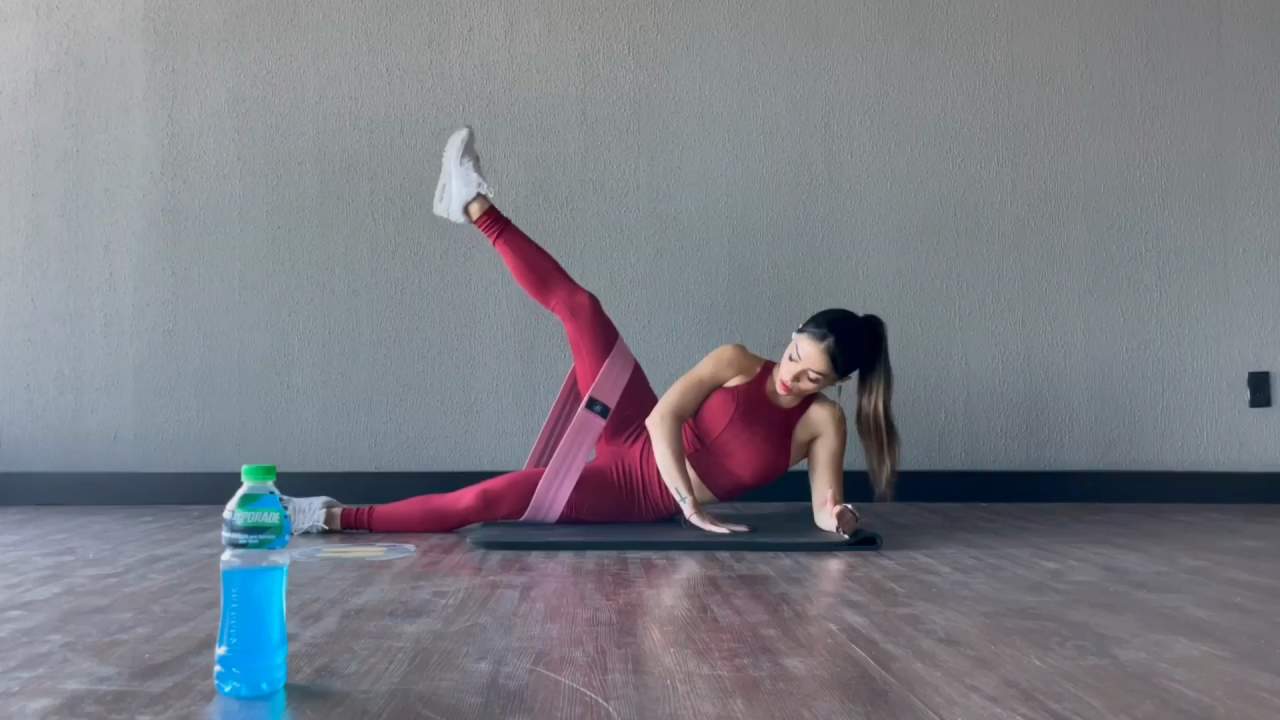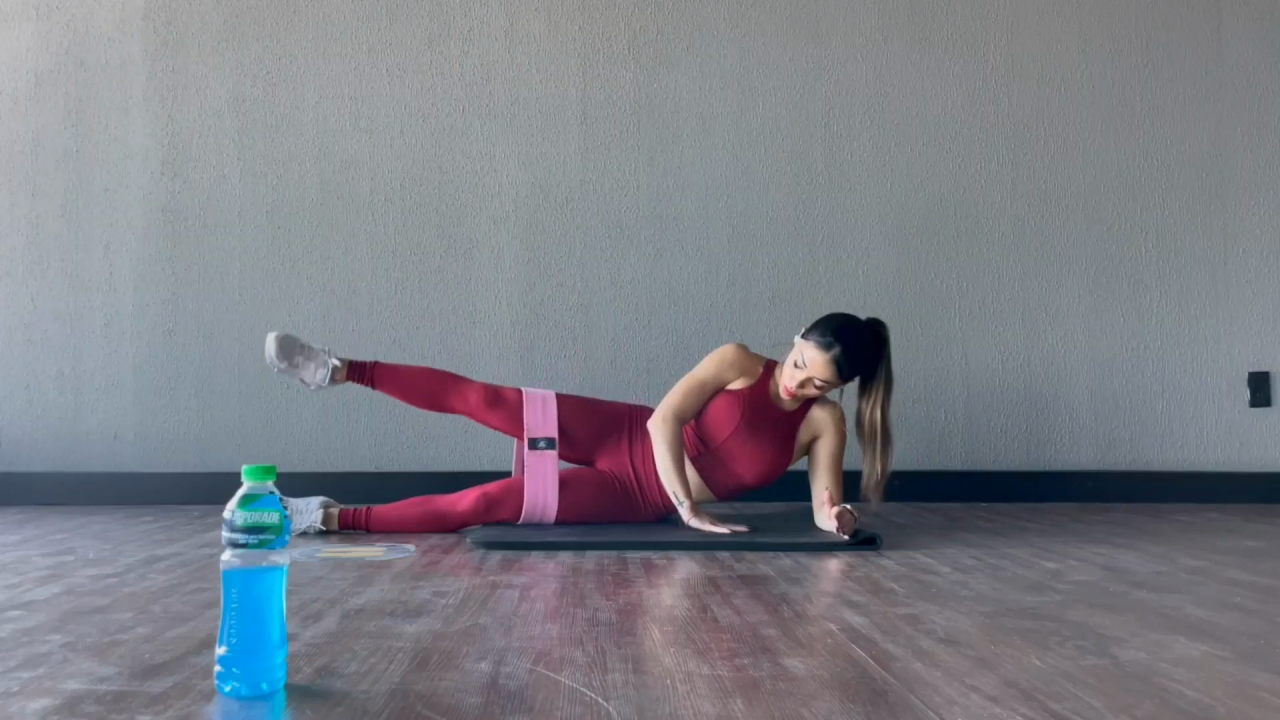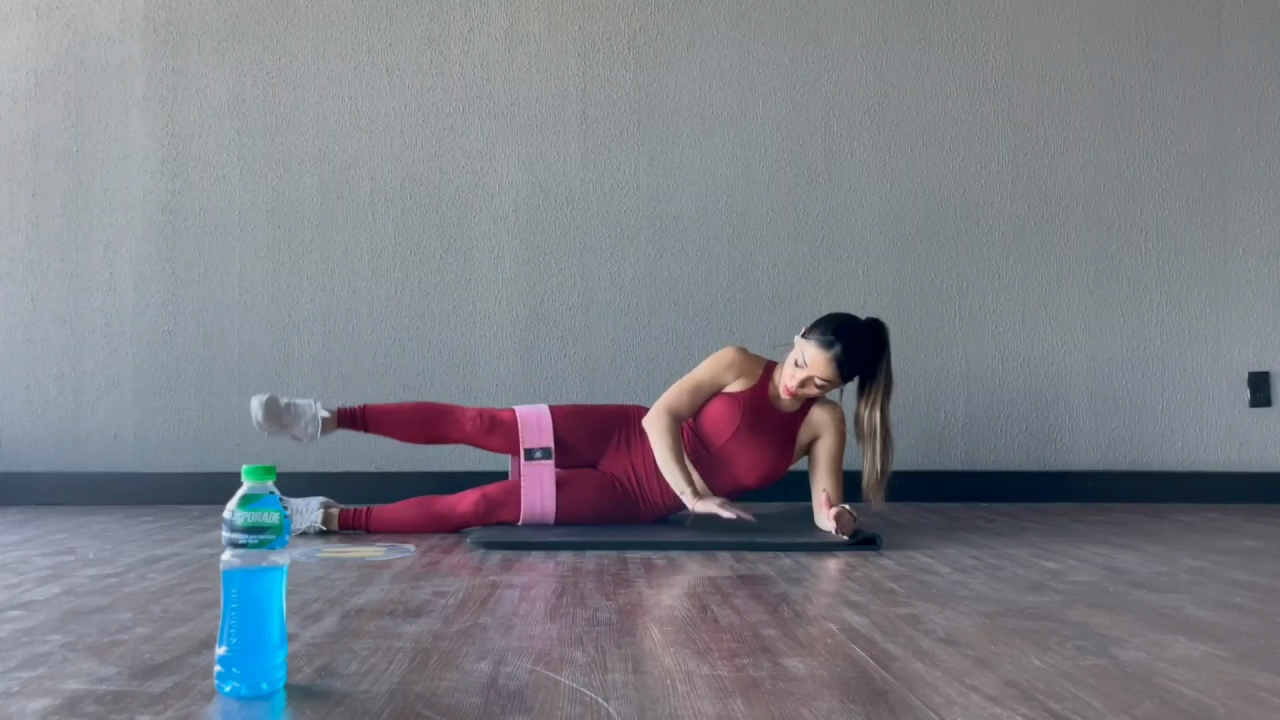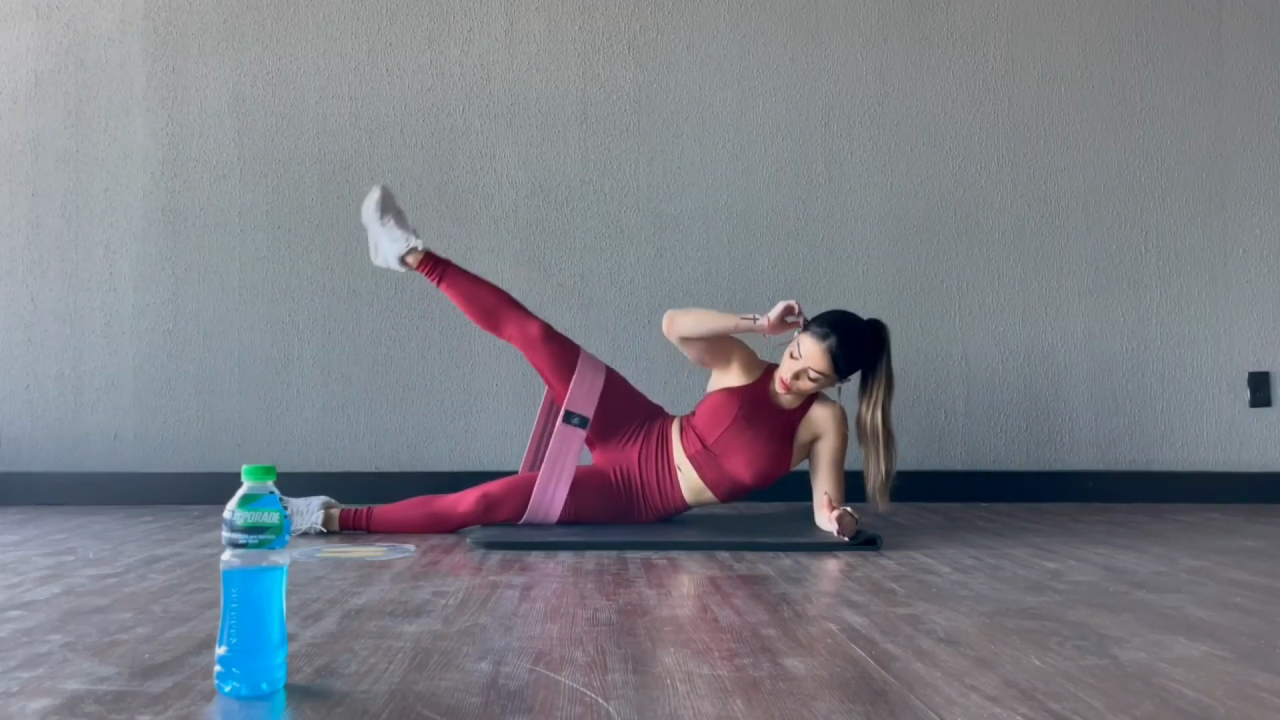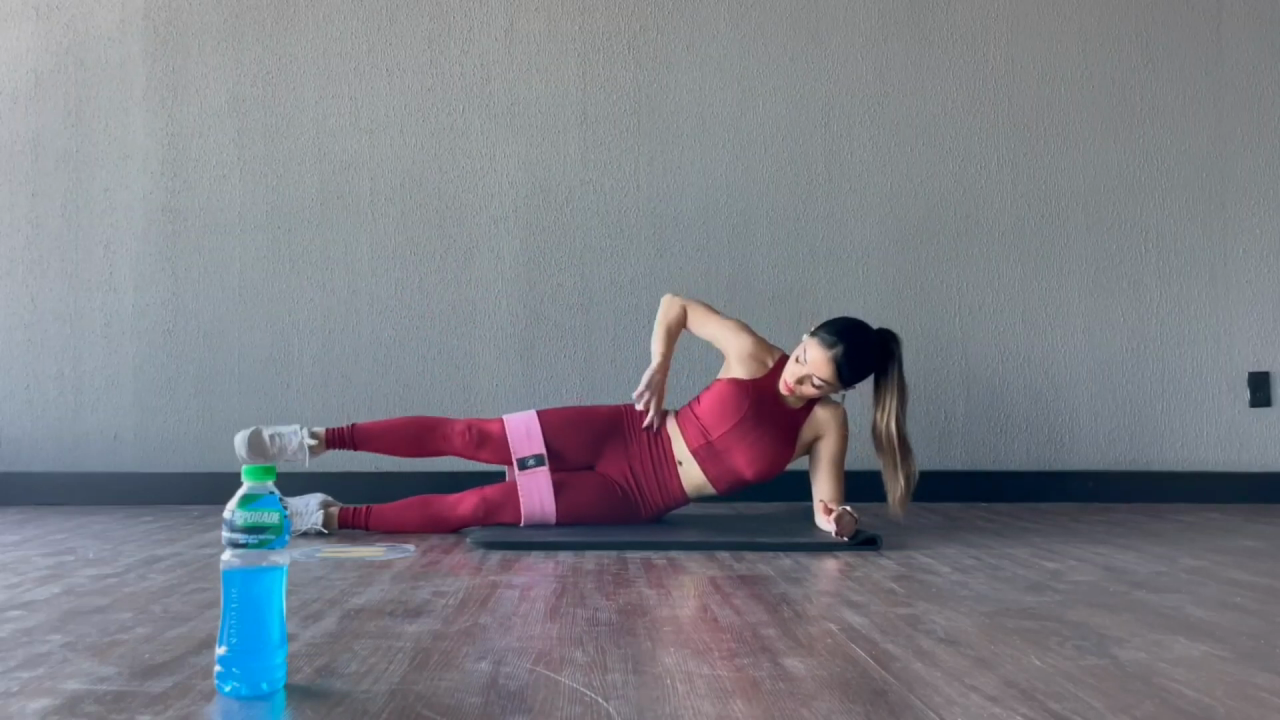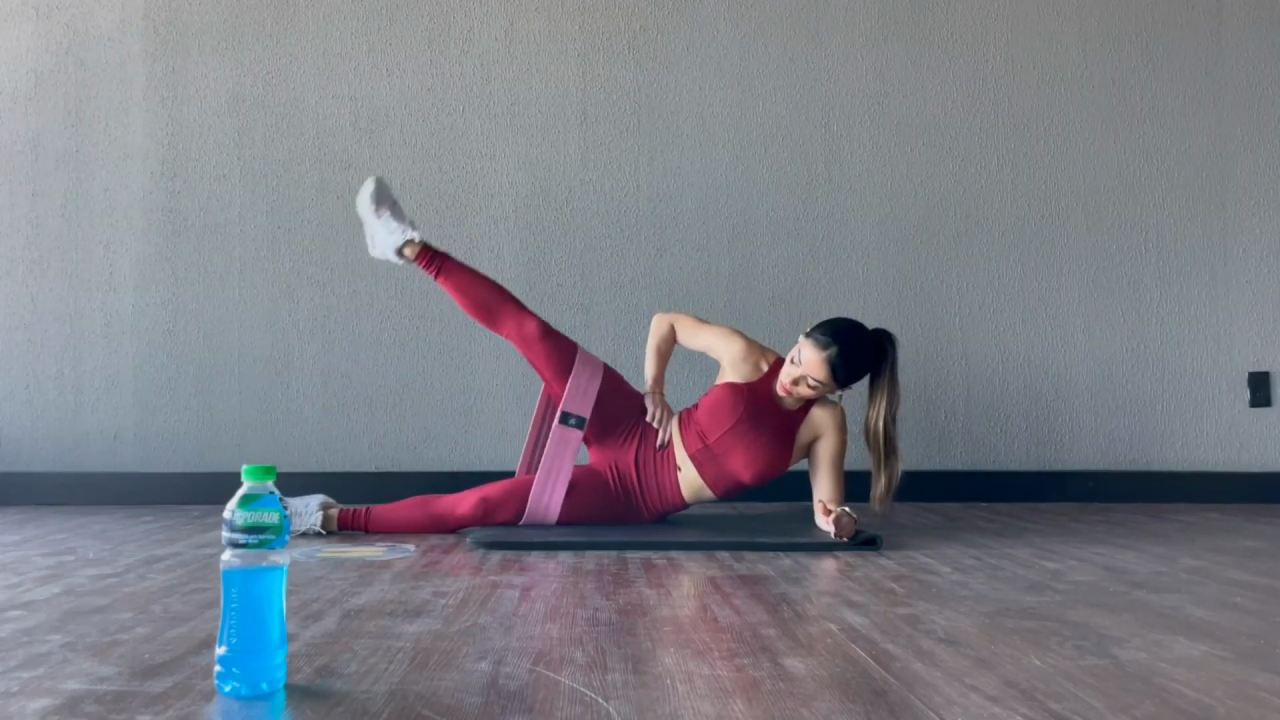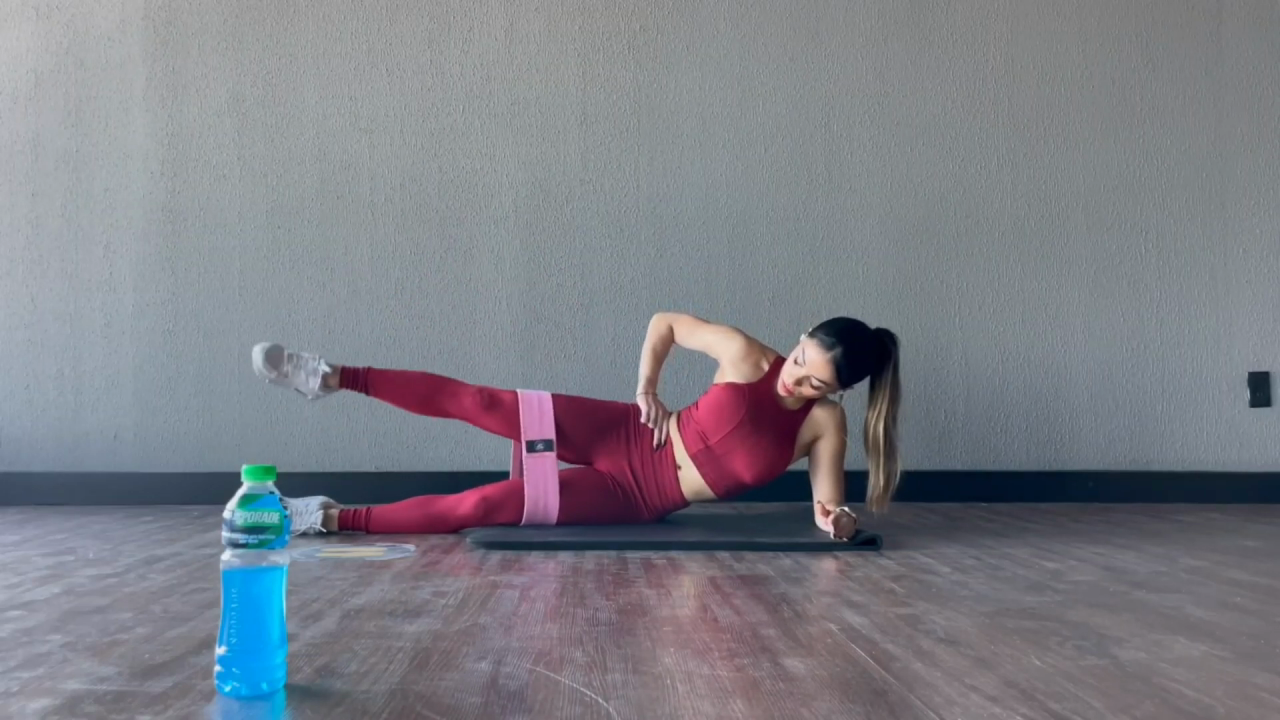
dt=0.7s
person 1, frame 1
left shoulder: (823, 421)
right shoulder: (737, 363)
left elbow: (826, 513)
right elbow: (664, 418)
left wrist: (836, 518)
right wrist: (691, 503)
left hip: (641, 501)
right hip: (636, 446)
left knee: (486, 501)
right knee: (578, 308)
left ankle: (338, 518)
right ankle: (474, 206)
person 1, frame 2
left shoulder: (825, 422)
right shoulder: (740, 361)
left elbow: (826, 508)
right elbow: (664, 420)
left wrist: (835, 516)
right wrist: (689, 509)
left hip: (637, 498)
right hip: (627, 439)
left knee: (485, 504)
right knee: (484, 399)
left ankle: (331, 516)
right ankle: (338, 371)
person 1, frame 3
left shoulder: (824, 420)
right shoulder: (739, 364)
left elbow: (826, 508)
right elbow: (660, 417)
left wrist: (837, 518)
right wrist: (693, 495)
left hip: (637, 499)
right hip: (626, 440)
left knee: (489, 505)
right knee: (479, 425)
left ankle: (333, 517)
right ankle: (329, 418)
person 1, frame 4
left shoulder: (824, 420)
right shoulder: (744, 366)
left elbow: (827, 510)
right elbow: (673, 325)
left wrist: (836, 518)
right wrist: (758, 324)
left hip: (634, 496)
right hip: (637, 435)
left knee: (486, 504)
right knee: (533, 336)
left ankle: (338, 518)
right ankle: (412, 254)
person 1, frame 5
left shoulder: (826, 423)
right shoulder: (754, 356)
left elbow: (827, 507)
right elbow: (674, 304)
left wrist: (835, 517)
right wrist: (658, 367)
left hip: (634, 499)
right hip: (622, 439)
left knee: (482, 506)
right knee: (467, 437)
left ankle: (332, 516)
right ankle: (320, 438)
person 1, frame 6
left shoulder: (824, 423)
right shoulder: (748, 357)
left elbow: (828, 508)
right elbow: (666, 323)
left wrist: (835, 519)
right wrist: (654, 392)
left hip: (635, 500)
right hip: (634, 443)
left knee: (484, 507)
right knee: (532, 334)
left ankle: (337, 519)
right ankle: (410, 246)
person 1, frame 7
left shoulder: (824, 423)
right shoulder: (747, 354)
left elbow: (827, 509)
right elbow: (665, 322)
left wrist: (836, 518)
right wrist: (646, 391)
left hip: (636, 498)
right hip: (624, 439)
left knee: (485, 505)
right knee: (477, 403)
left ankle: (333, 517)
right ankle: (334, 377)
